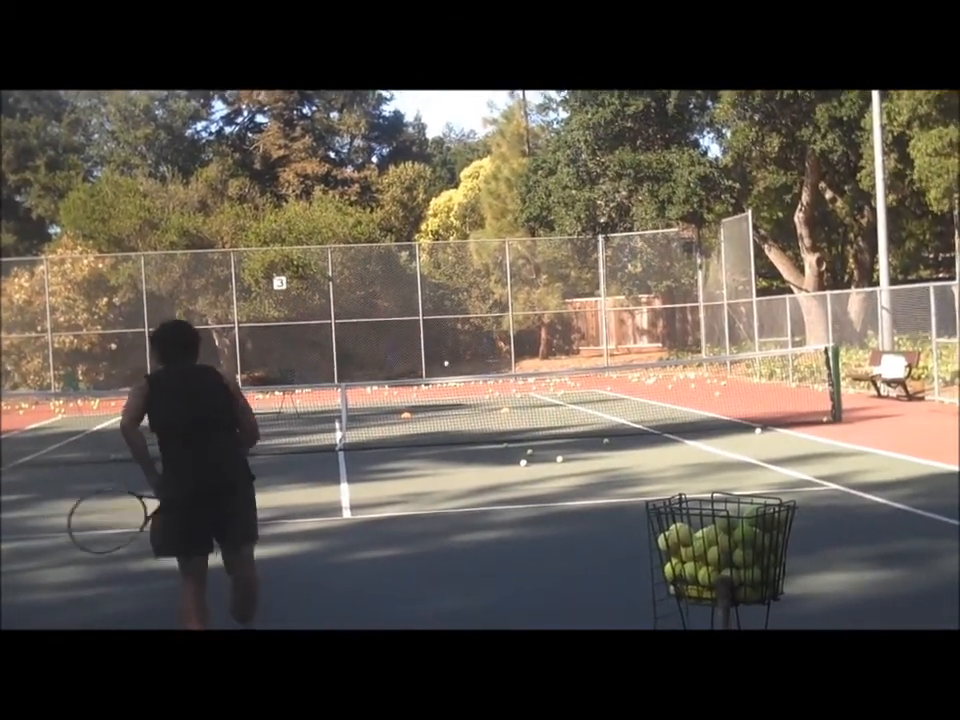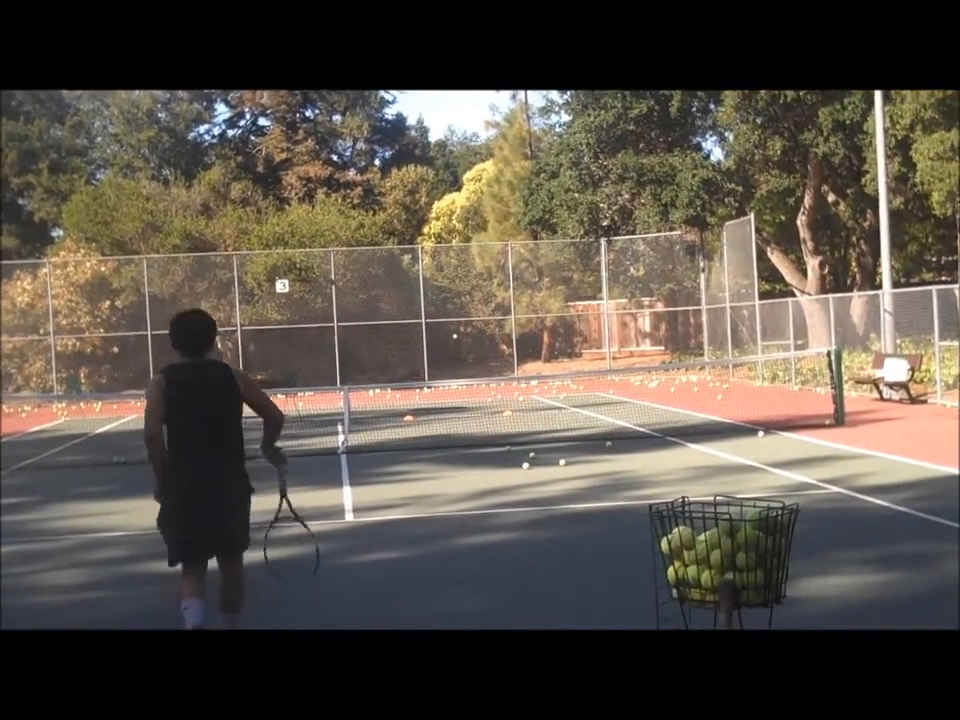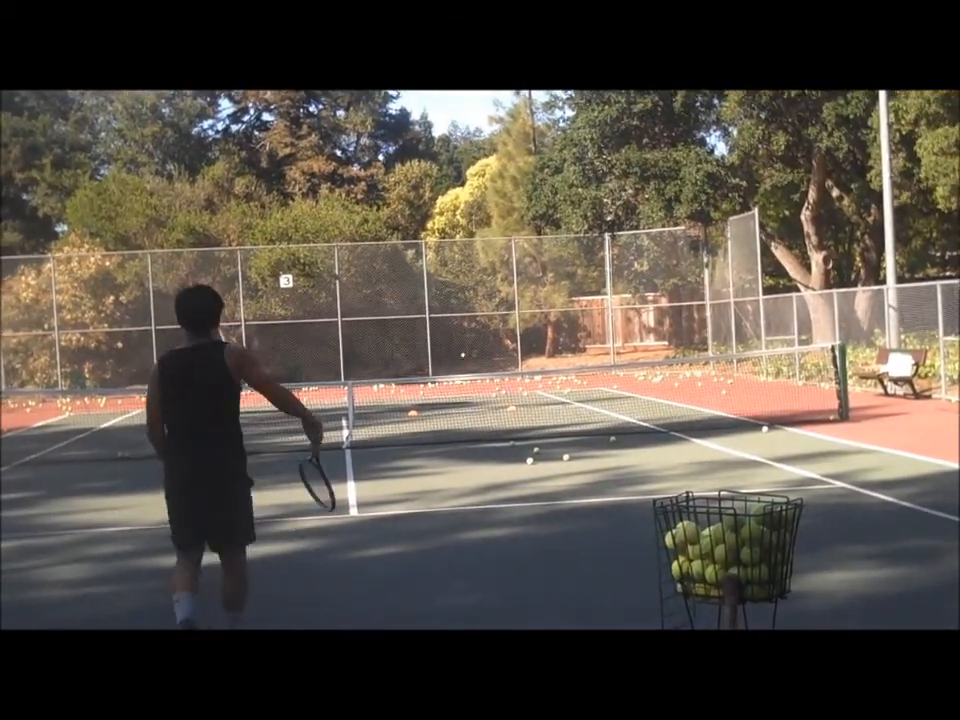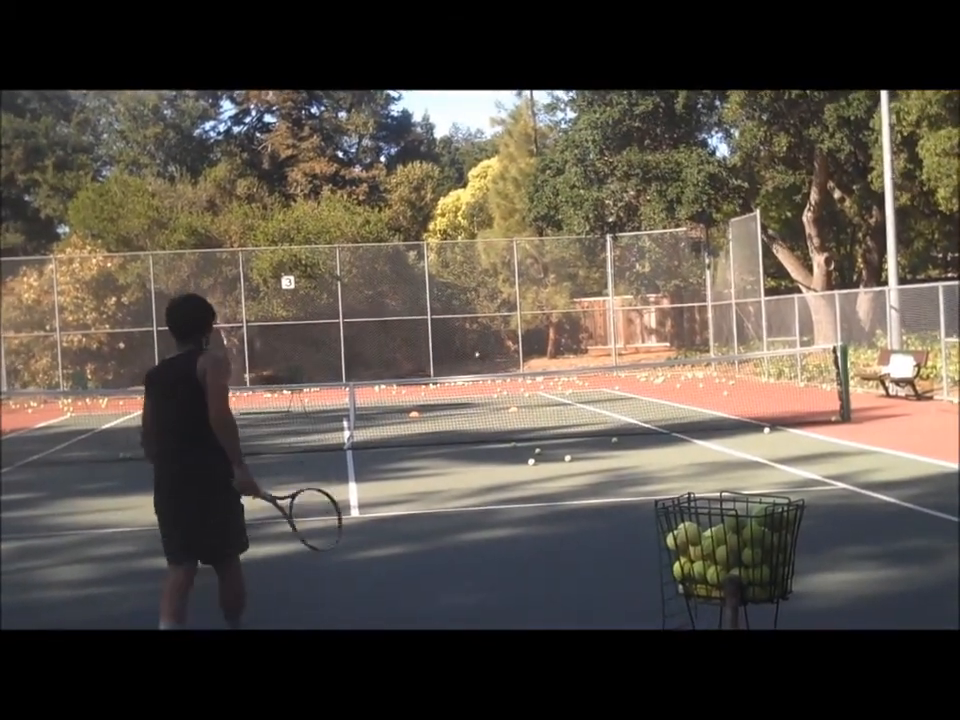
dt=0.3s
person 1, frame 1
left shoulder: (148, 386)
right shoulder: (221, 380)
left elbow: (128, 426)
right elbow: (250, 432)
left wrist: (154, 476)
left hip: (181, 484)
right hip: (232, 479)
left knee: (192, 573)
right knee: (241, 563)
right ankle: (245, 626)
person 1, frame 2
left shoulder: (162, 382)
right shoulder: (233, 376)
left elbow: (152, 435)
right elbow: (275, 417)
left wrist: (162, 482)
right wrist: (269, 448)
left hip: (183, 487)
right hip: (230, 484)
left knee: (192, 568)
right knee: (231, 564)
left ankle: (195, 622)
right ankle: (230, 628)
person 1, frame 3
left shoulder: (163, 367)
right shoulder: (232, 355)
left elbow: (154, 428)
right elbow: (275, 392)
right wrist: (308, 420)
left hip: (181, 474)
right hip: (226, 471)
left knee: (188, 555)
right knee: (232, 555)
left ankle: (184, 618)
right ankle: (233, 626)
person 1, frame 4
left shoulder: (154, 375)
right shoulder: (211, 362)
left elbow: (148, 439)
right elbow: (219, 416)
right wrist: (240, 468)
left hip: (169, 483)
right hip: (211, 480)
left knee: (180, 566)
right knee: (228, 562)
left ankle: (168, 626)
right ankle: (235, 627)
